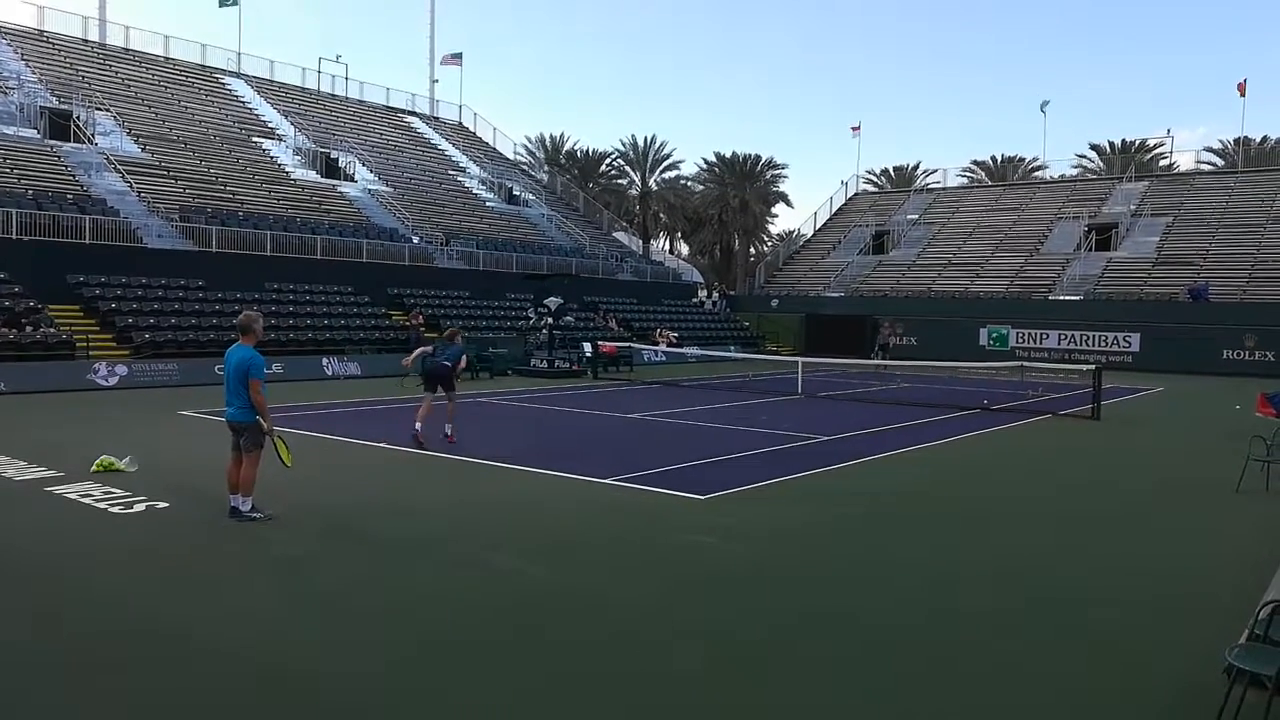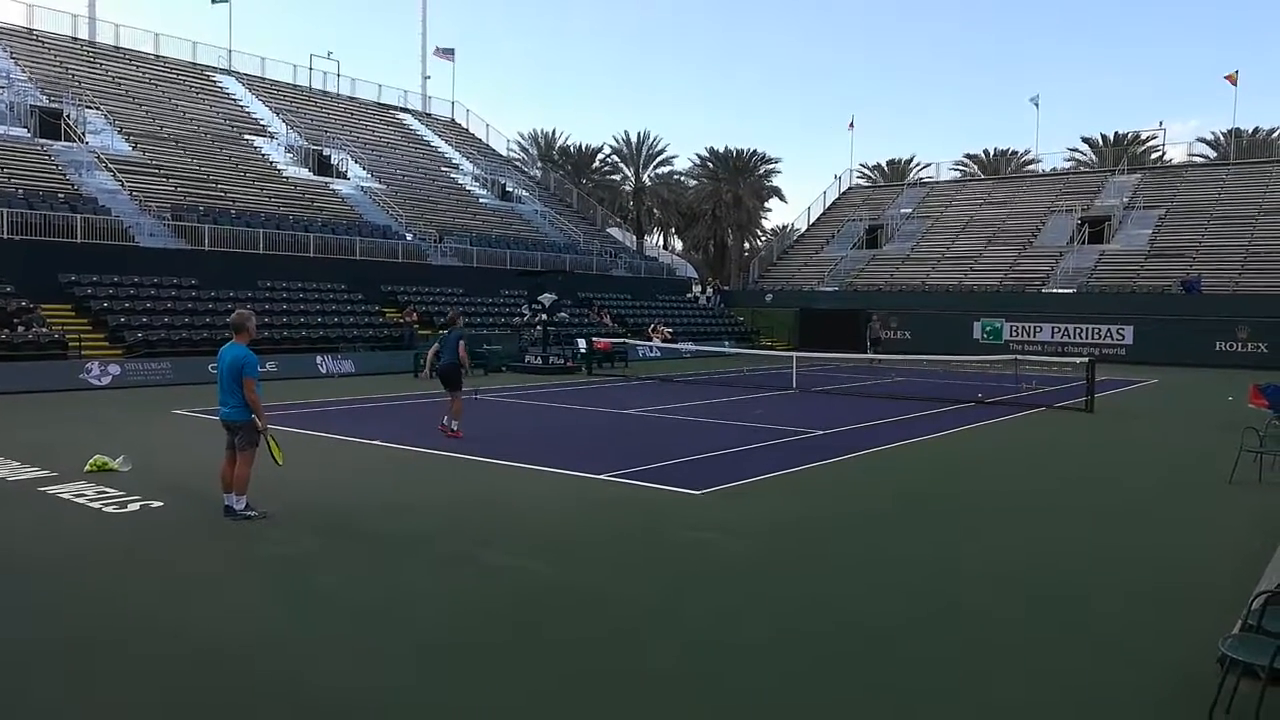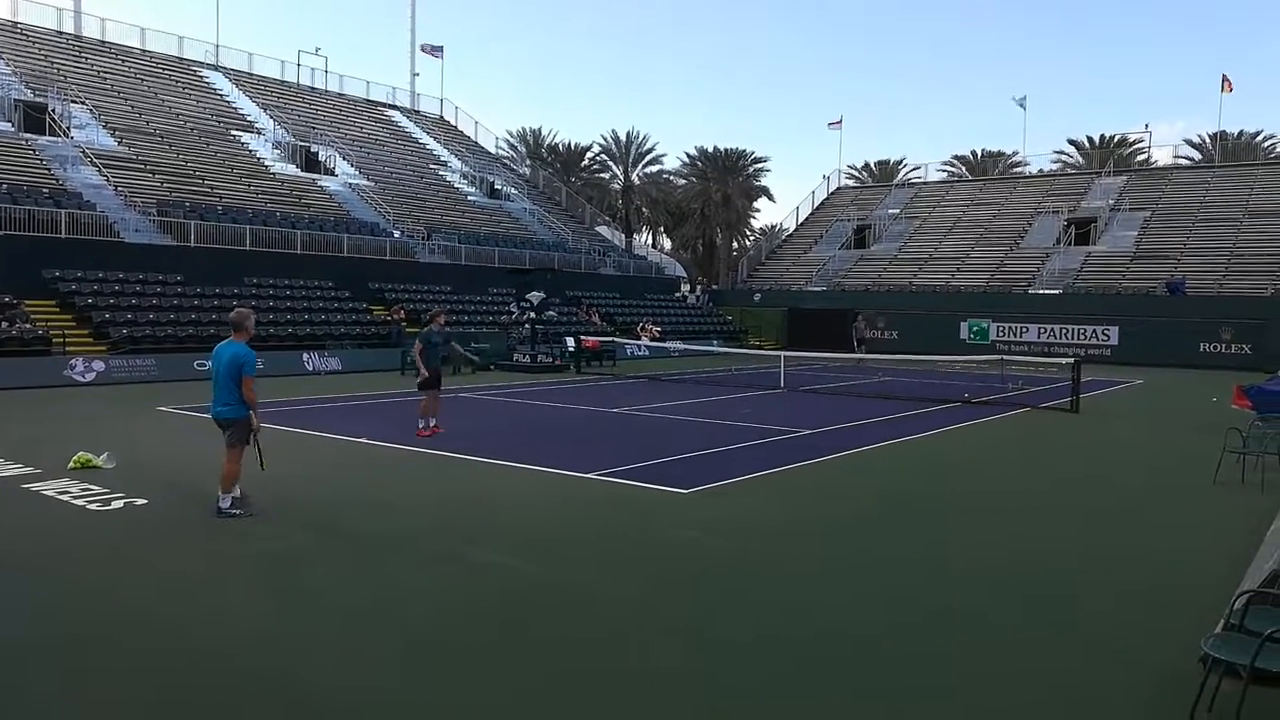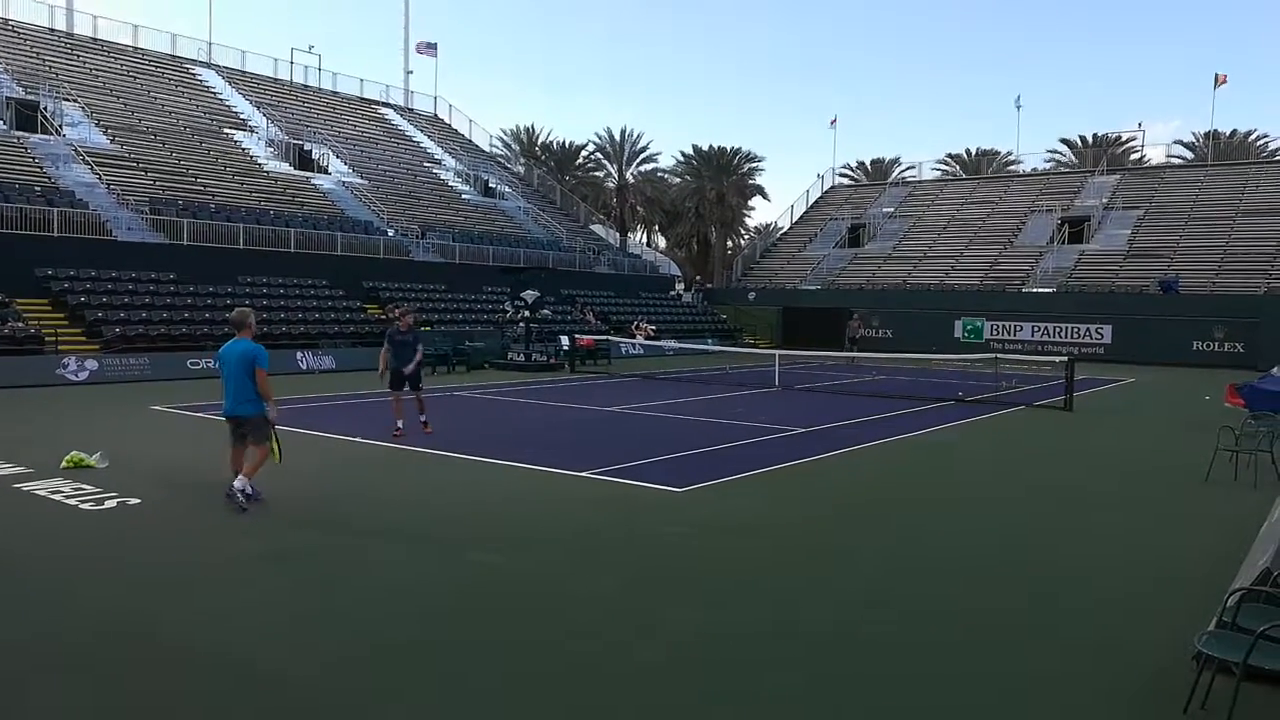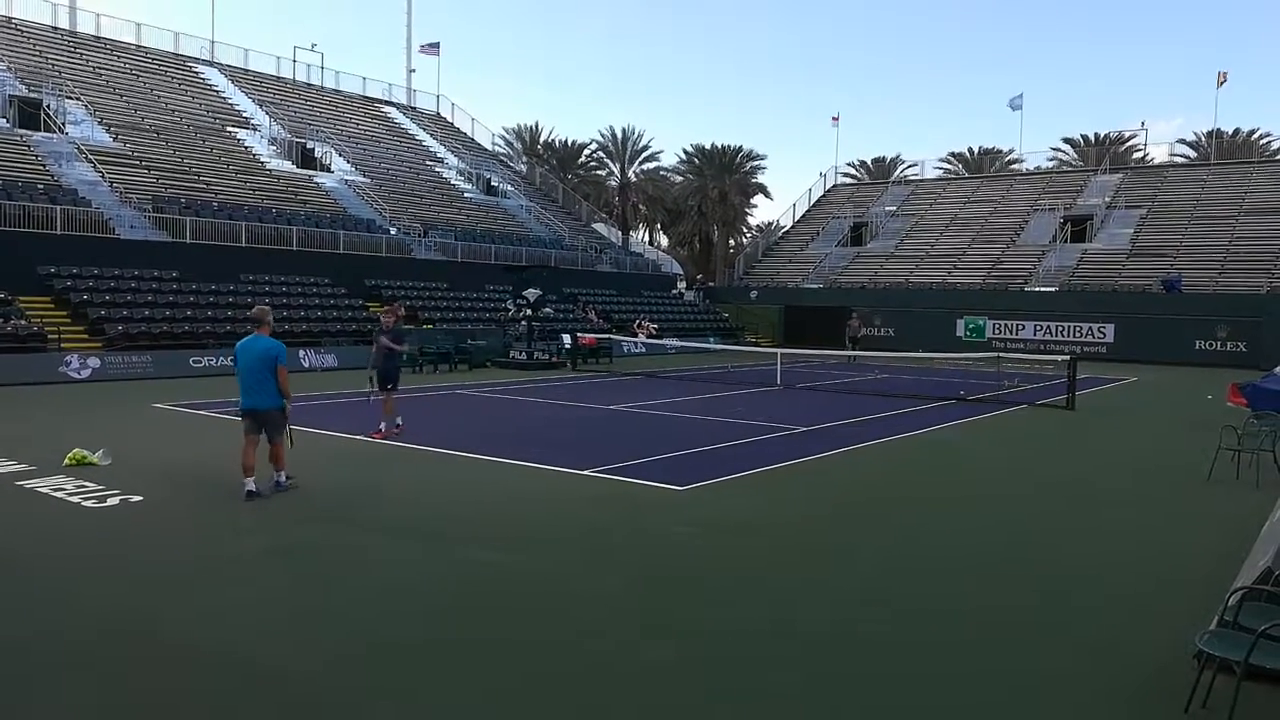
dt=0.5s
person 1, frame 1
left shoulder: (230, 352)
right shoulder: (254, 358)
right elbow: (256, 394)
right wrist: (267, 419)
left hip: (233, 415)
right hip: (249, 418)
left knee: (236, 461)
right knee: (250, 463)
left ankle: (235, 505)
right ankle: (246, 508)
person 1, frame 2
left shoulder: (223, 351)
right shoulder: (247, 356)
right elbow: (250, 393)
right wrist: (261, 418)
left hip: (228, 414)
right hip: (243, 417)
left knee: (230, 460)
right knee: (244, 462)
left ankle: (229, 504)
right ankle: (240, 507)
person 1, frame 3
left shoulder: (219, 348)
right shoulder: (246, 354)
right elbow: (248, 391)
right wrist: (255, 415)
left hip: (220, 411)
right hip: (236, 413)
left knee: (232, 457)
right knee: (233, 459)
left ankle: (233, 493)
right ankle: (225, 505)
person 1, frame 4
left shoulder: (223, 350)
right shoulder: (256, 350)
left elbow: (225, 380)
right elbow: (262, 383)
right wrist: (271, 406)
left hip: (231, 410)
right hip: (253, 410)
left knee: (238, 451)
right knee: (261, 451)
left ankle: (246, 490)
right ankle: (238, 485)
person 1, frame 5
left shoulder: (240, 346)
right shoulder: (277, 347)
left elbow: (239, 375)
right elbow: (282, 380)
right wrist: (288, 400)
left hip: (248, 405)
right hip: (271, 405)
left knee: (249, 445)
right knee: (276, 444)
left ankle: (249, 486)
right ankle: (280, 480)
